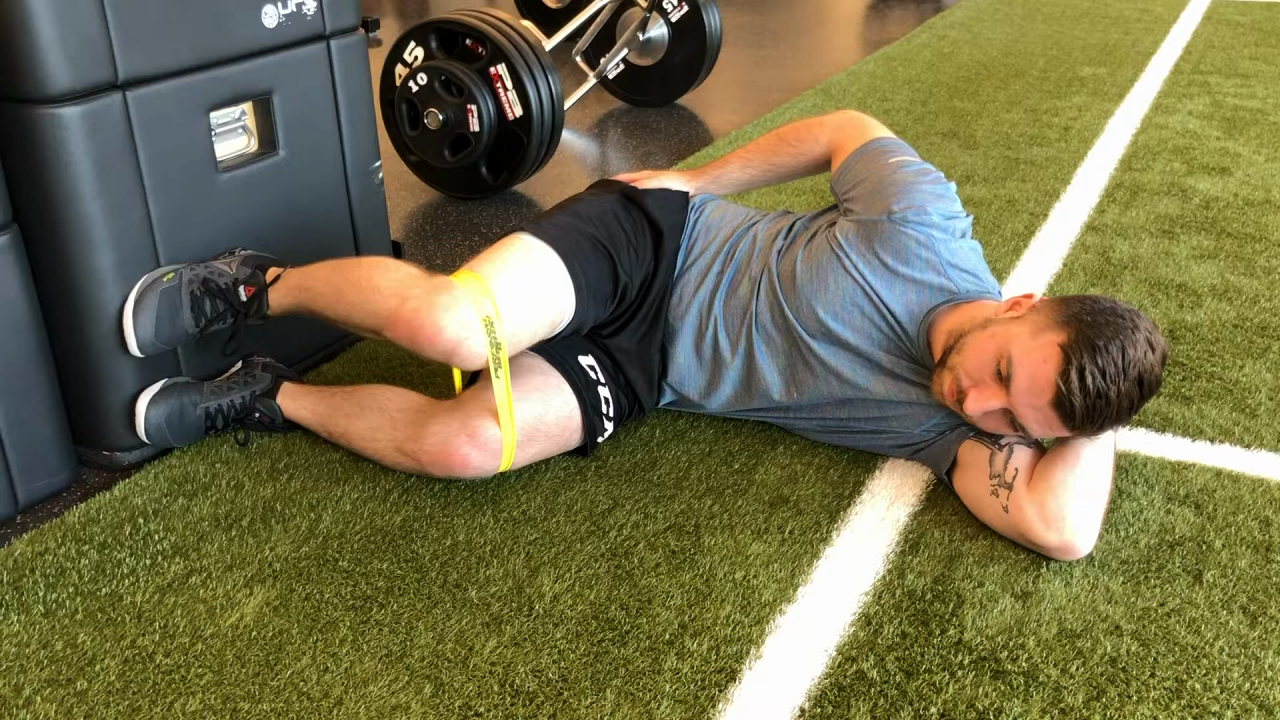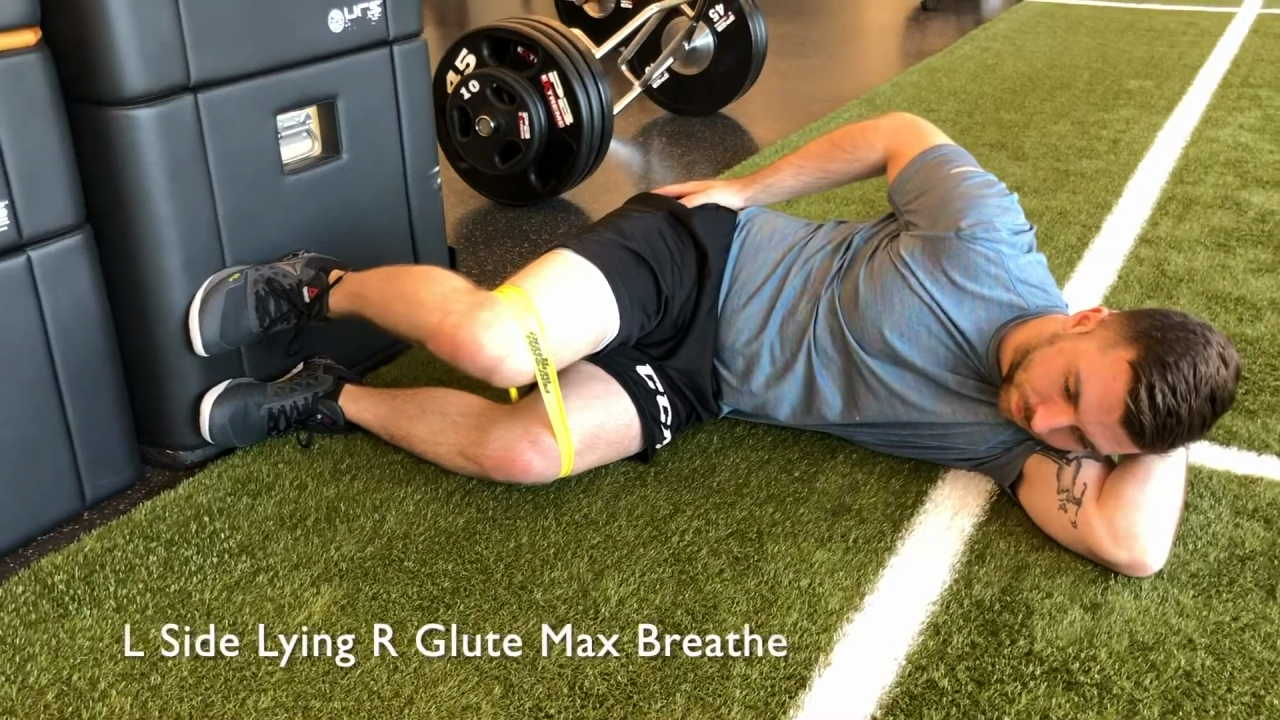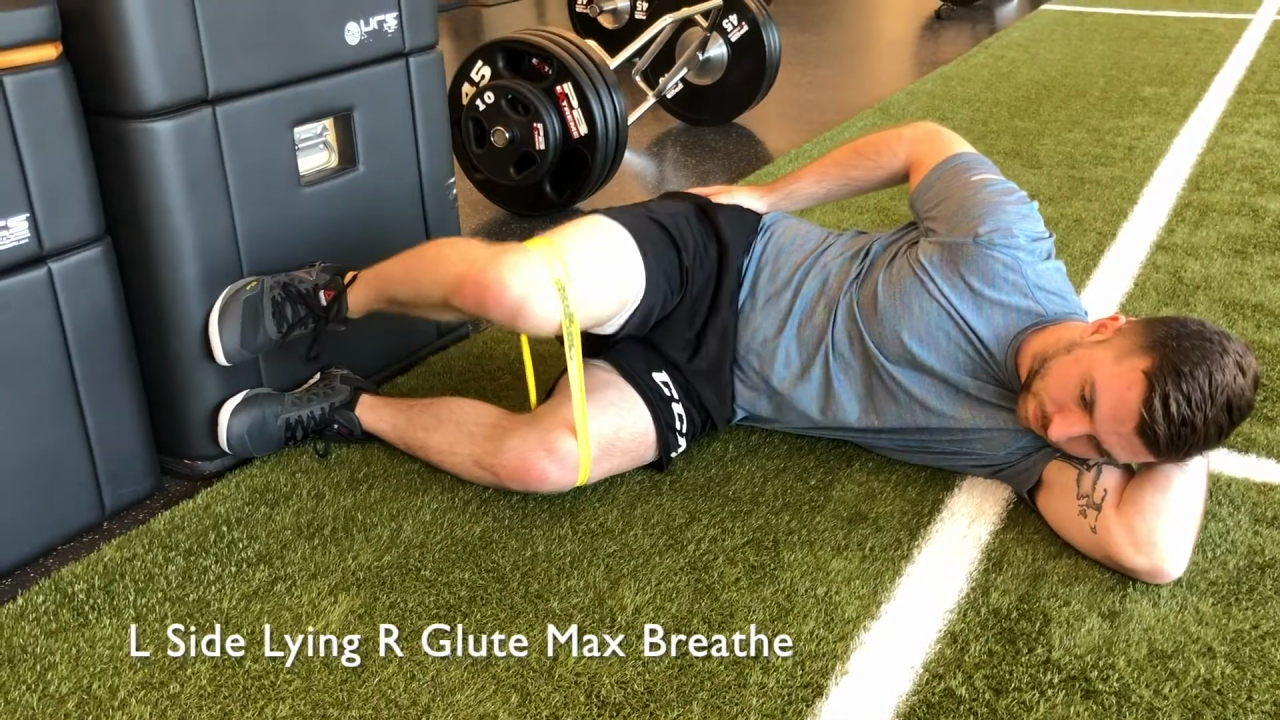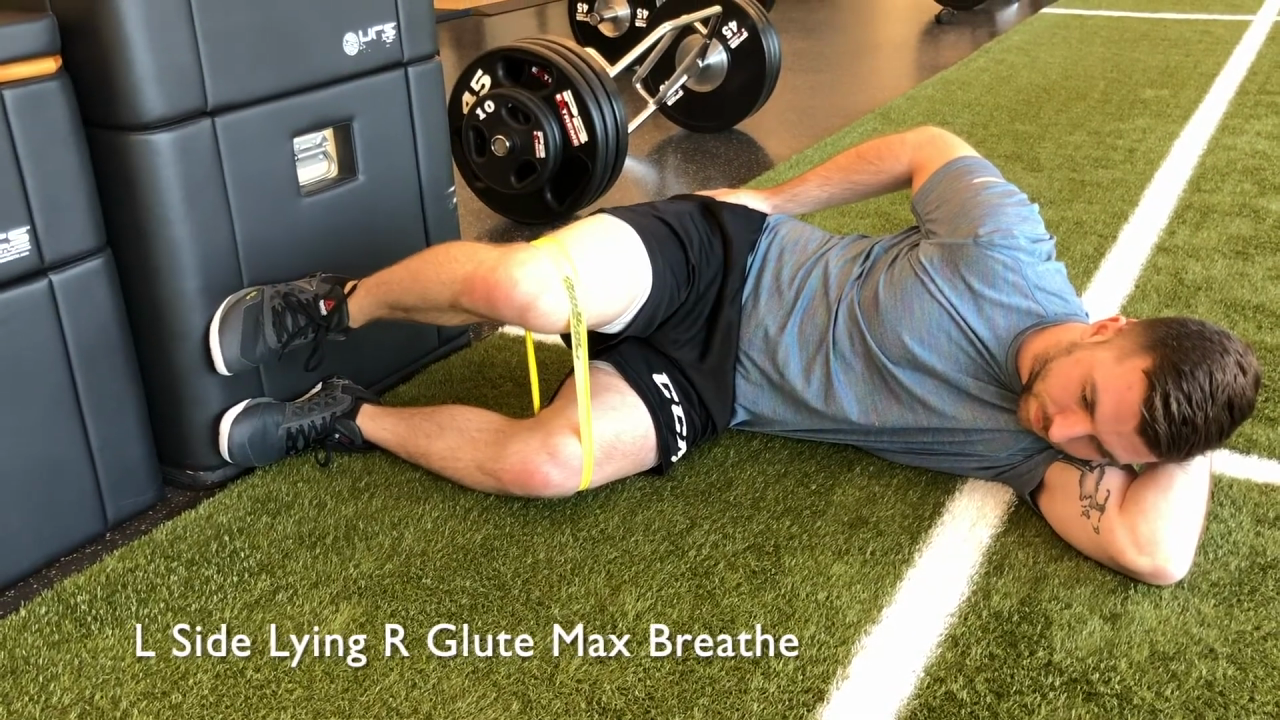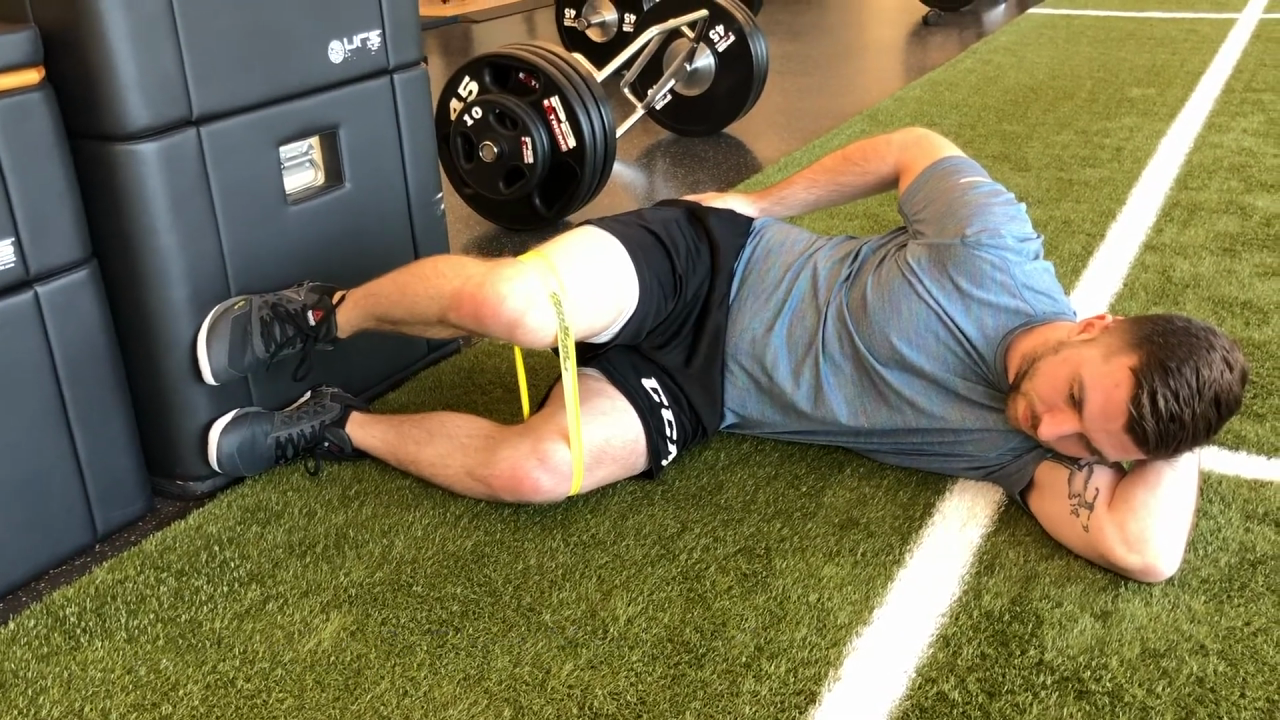
dt=1s
person 1, frame 1
left shoulder: (960, 428)
right shoulder: (926, 219)
left elbow: (1061, 527)
right elbow: (842, 128)
left wrist: (1091, 412)
right wrist: (695, 180)
left hip: (651, 373)
right hip: (652, 240)
left knee: (462, 446)
right knee: (446, 323)
left ankle: (271, 400)
right ankle: (263, 287)
person 1, frame 2
left shoulder: (1024, 444)
right shoulder: (988, 234)
left elbow: (1132, 545)
right elbow: (899, 132)
left wrist: (1163, 427)
right wrist: (750, 190)
left hip: (705, 383)
right hip: (702, 256)
left knee: (526, 452)
right knee: (493, 341)
left ankle: (333, 400)
right ankle: (324, 289)
person 1, frame 3
left shoulder: (1042, 451)
right shoulder: (1007, 243)
left elbow: (1151, 552)
right elbow: (924, 140)
left wrist: (1181, 436)
right wrist: (770, 197)
left hip: (714, 388)
right hip: (718, 263)
left knee: (542, 461)
right knee: (516, 287)
left ankle: (348, 410)
right ankle: (340, 295)
person 1, frame 4
left shoulder: (1038, 450)
right shoulder: (1007, 243)
left elbow: (1153, 551)
right elbow: (926, 145)
left wrist: (1187, 438)
right wrist: (770, 200)
left hip: (718, 387)
right hip: (722, 260)
left knee: (544, 462)
right knee: (523, 284)
left ankle: (349, 419)
right ankle: (337, 305)
person 1, frame 5
left shoulder: (1026, 450)
right shoulder: (994, 242)
left elbow: (1142, 549)
right elbow: (913, 146)
left wrist: (1174, 436)
right wrist: (760, 205)
left hip: (704, 392)
right hip: (707, 263)
left knee: (534, 467)
right knee: (509, 300)
left ankle: (336, 427)
right ankle: (325, 314)
